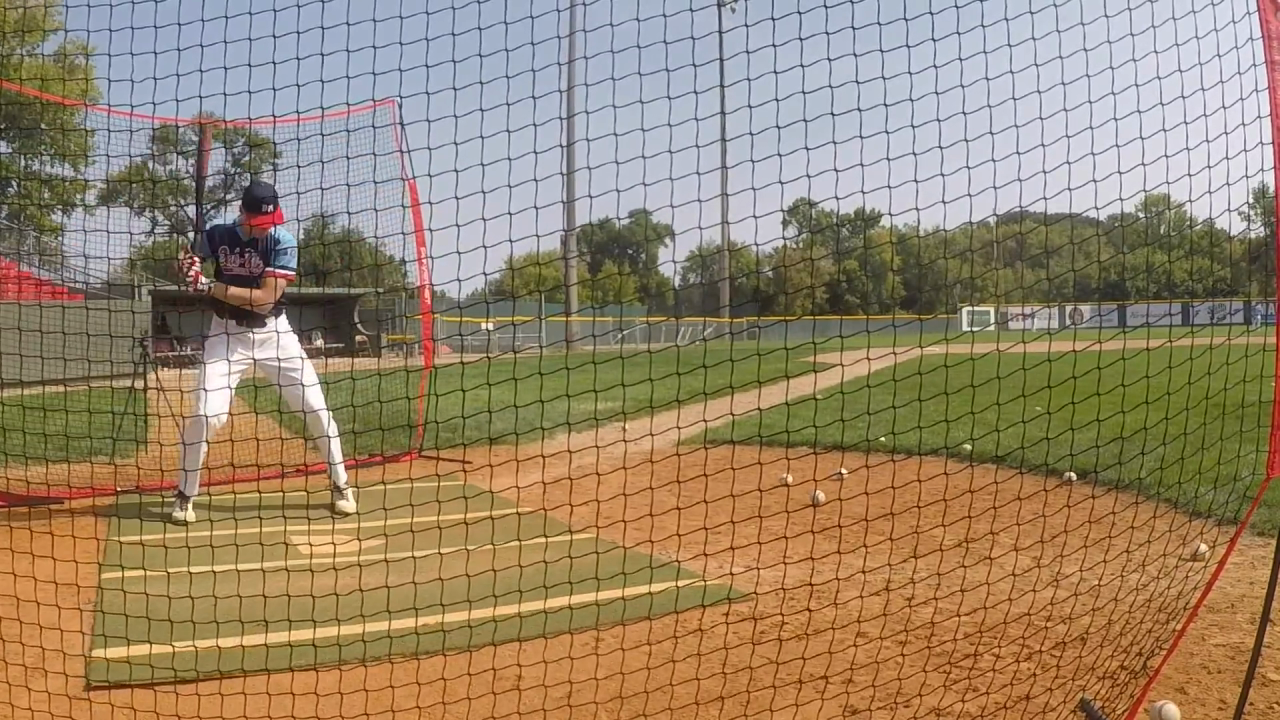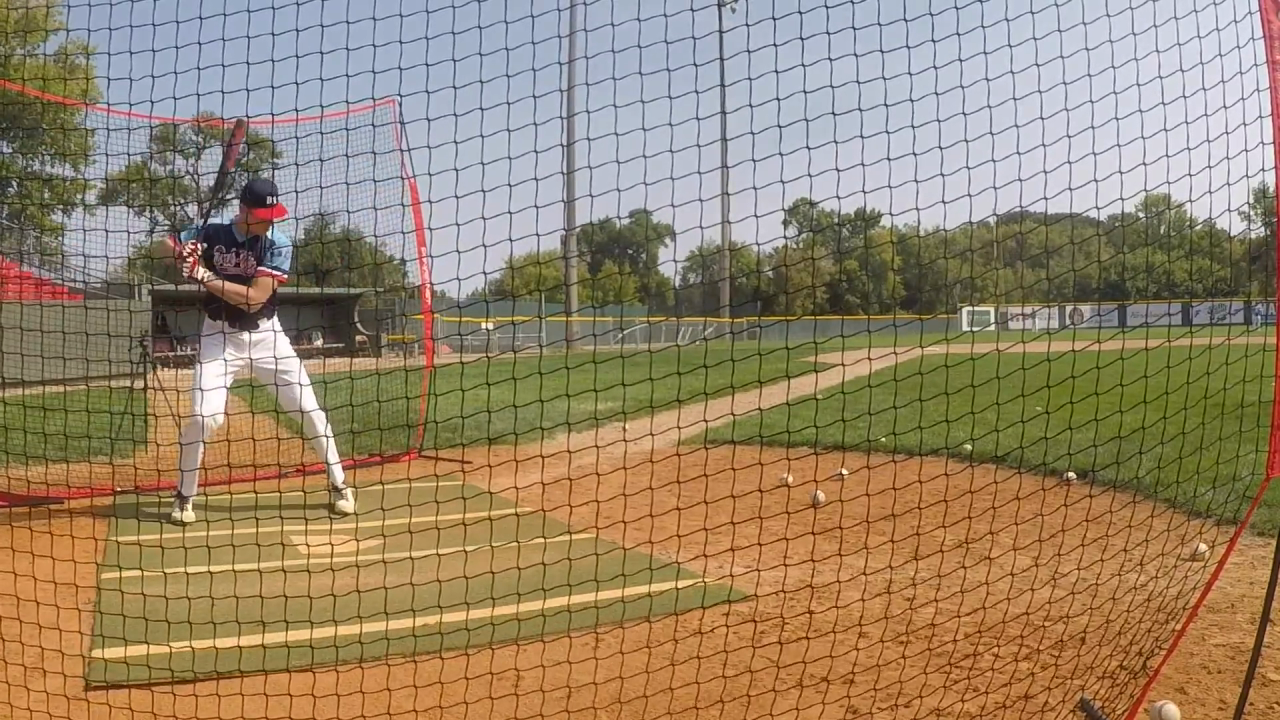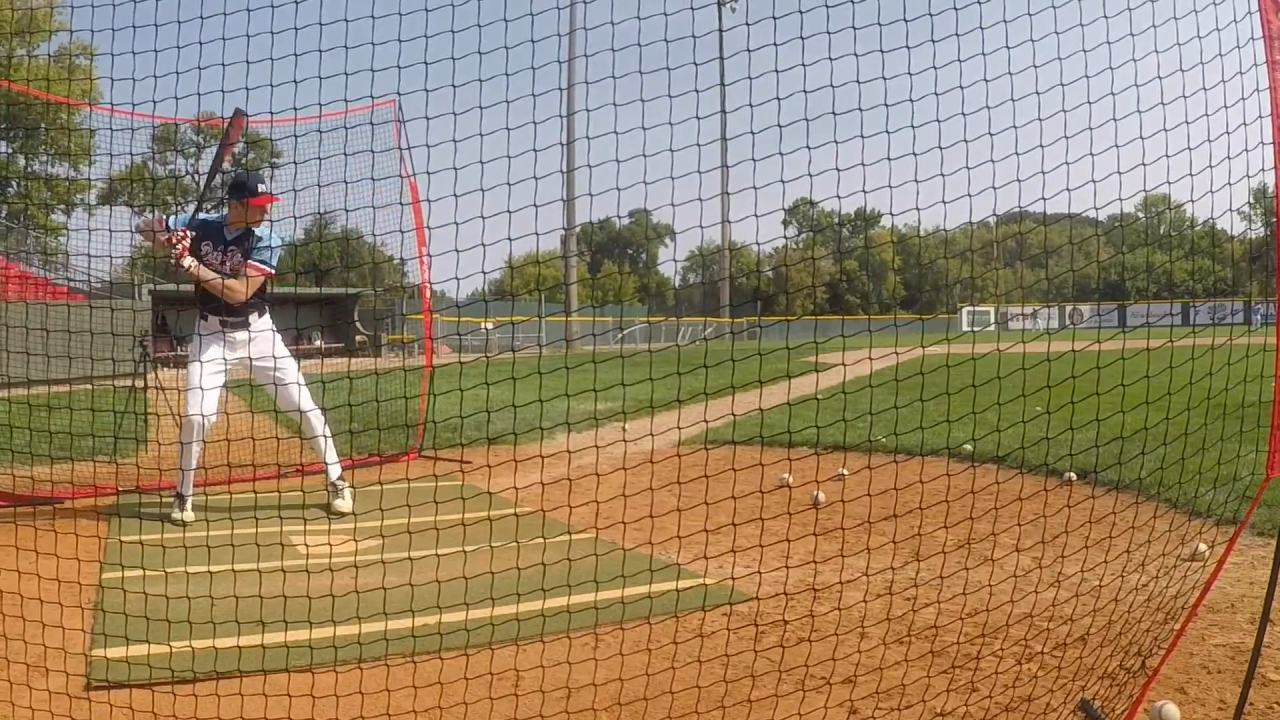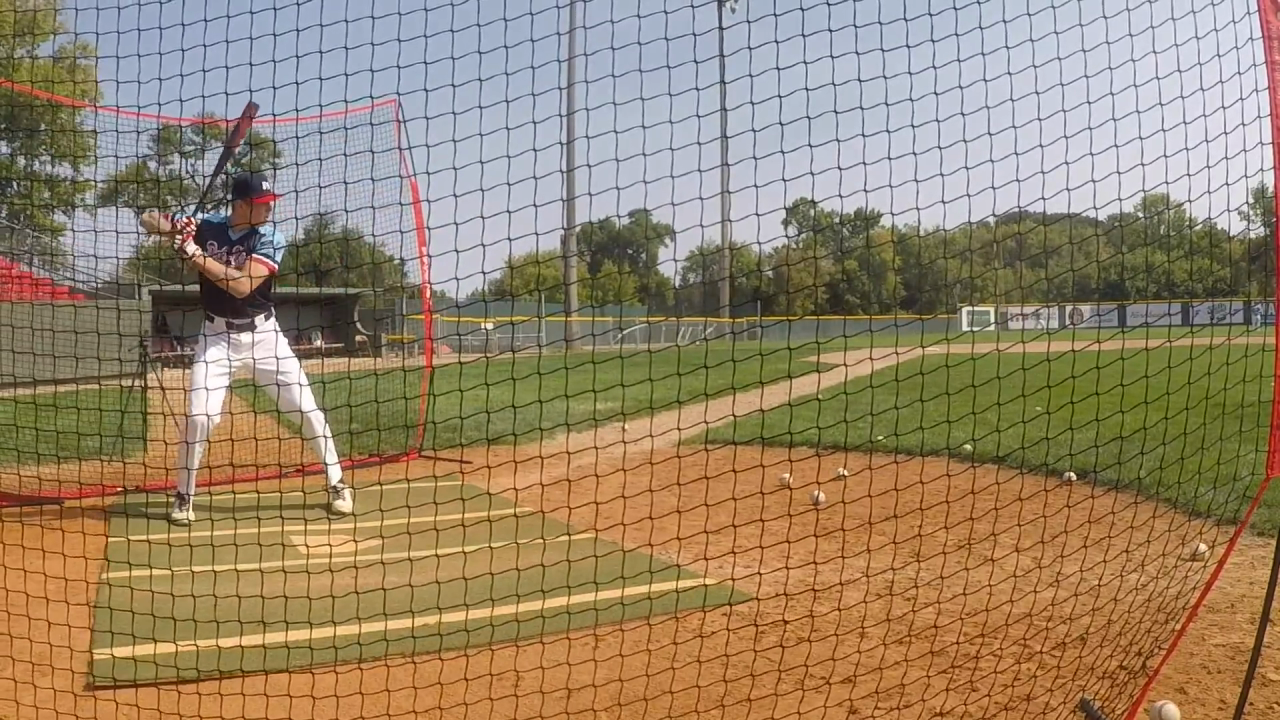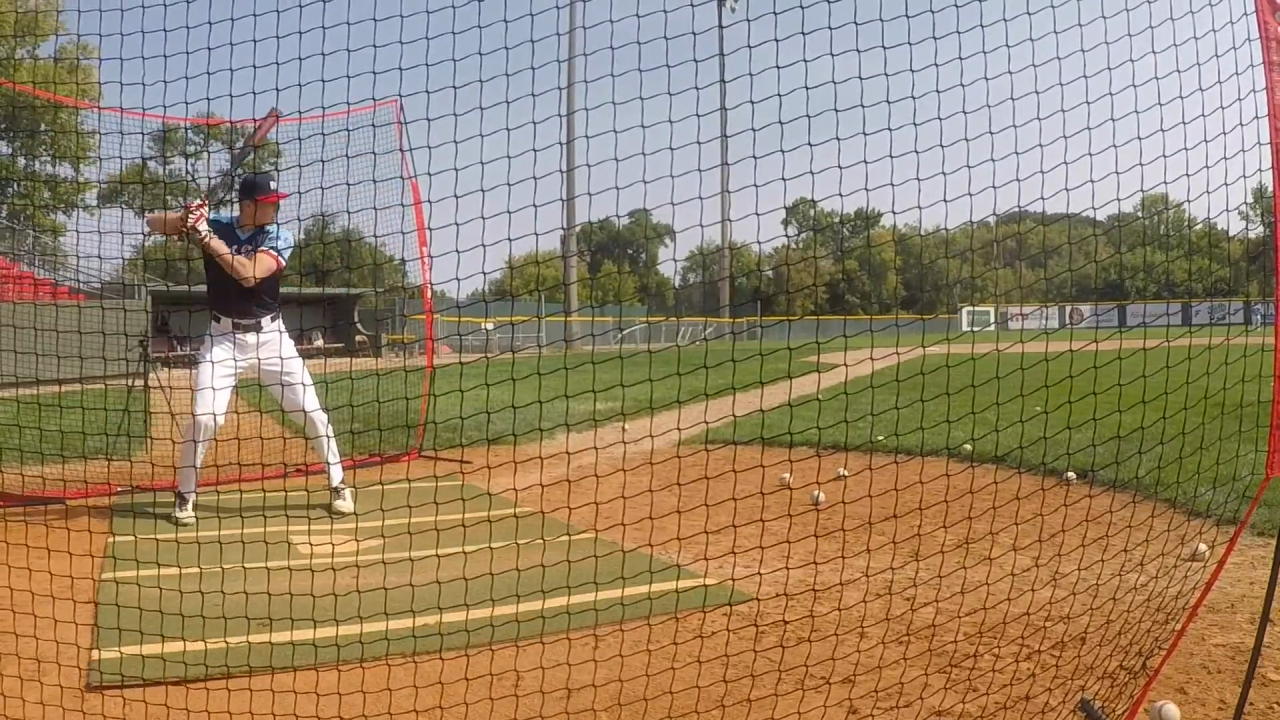
dt=0.2s
person 1, frame 1
left shoulder: (283, 243)
right shoulder: (217, 235)
left elbow: (265, 299)
right elbow: (183, 258)
left wrist: (208, 285)
right wrist: (187, 265)
left hip: (273, 332)
right hip: (227, 333)
left knee: (316, 408)
right knee: (207, 415)
left ankle: (340, 484)
right ankle: (185, 495)
person 1, frame 2
left shoulder: (278, 244)
right shoulder: (212, 232)
left elbow: (254, 298)
left wrist: (204, 276)
right wrist: (182, 253)
left hip: (265, 333)
right hip: (219, 335)
left knee: (309, 408)
right knee: (204, 416)
left ankle: (339, 484)
right ankle: (185, 496)
person 1, frame 3
left shoulder: (267, 240)
right shoulder: (201, 226)
left elbow: (239, 292)
right elbow: (143, 226)
left wrist: (190, 265)
right wrist: (168, 240)
left hip: (257, 331)
right hip: (213, 333)
left knee: (305, 407)
right knee: (198, 415)
left ankle: (336, 481)
right ankle: (183, 496)
person 1, frame 4
left shoulder: (271, 238)
right shoulder: (205, 225)
left elbow: (242, 286)
right elbow: (146, 220)
left wrist: (193, 252)
right wrist: (176, 227)
left hip: (263, 333)
right hip: (218, 335)
left knee: (307, 410)
right knee: (201, 416)
left ankle: (337, 484)
right ankle: (183, 496)
person 1, frame 5
left shoulder: (279, 237)
right shoulder: (214, 225)
left elbow: (249, 273)
right elbow: (152, 223)
left wrist: (205, 234)
right wrist: (187, 217)
left hip: (270, 334)
right hip: (223, 335)
left knee: (310, 411)
right knee: (204, 417)
left ankle: (338, 485)
right ankle: (185, 496)
